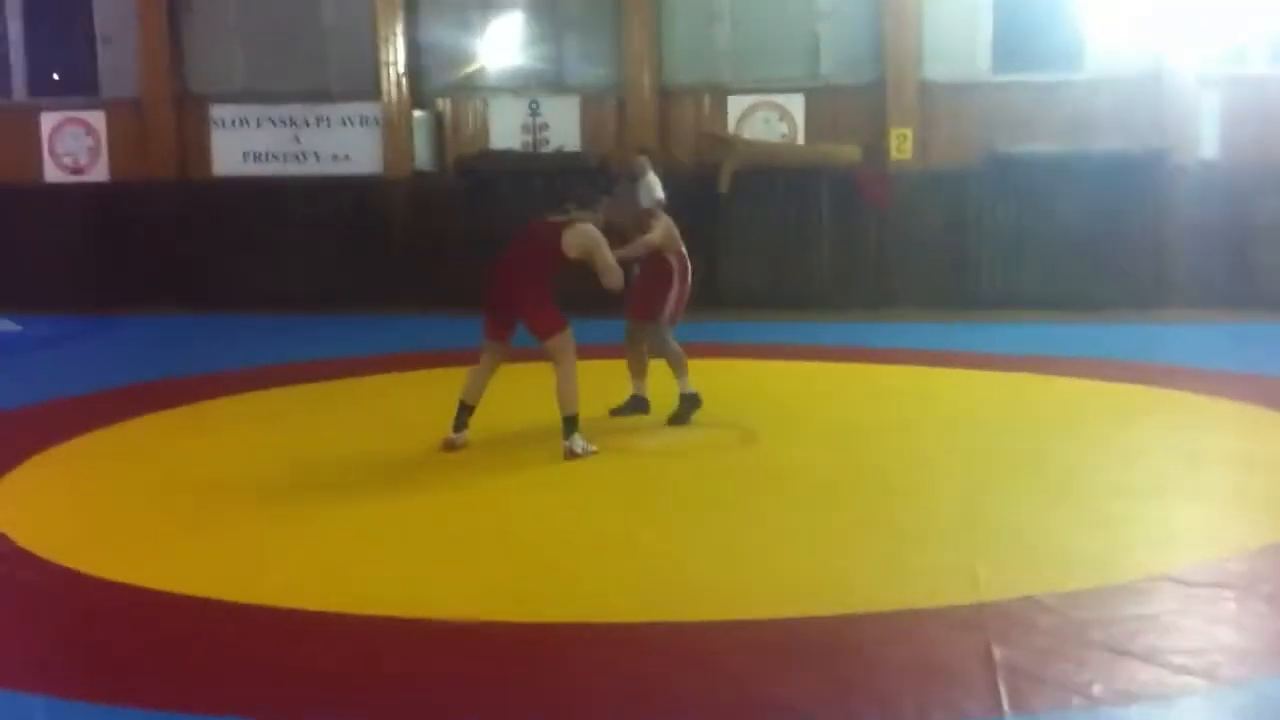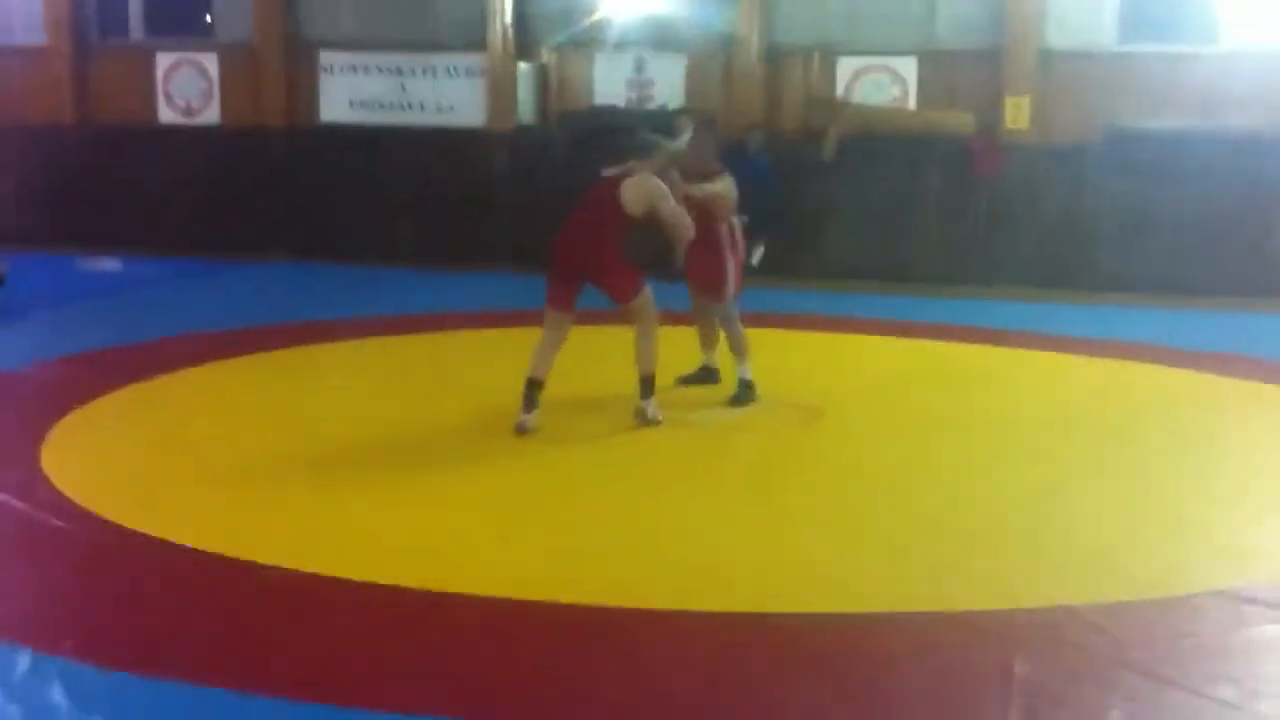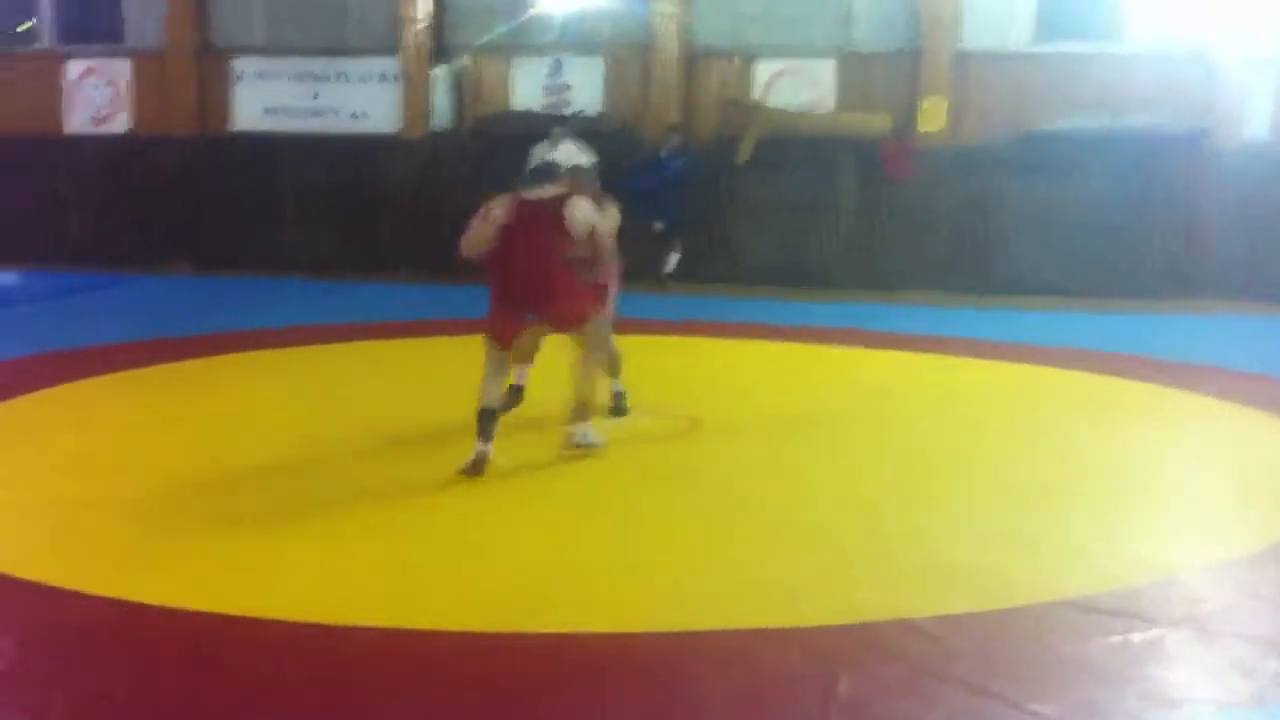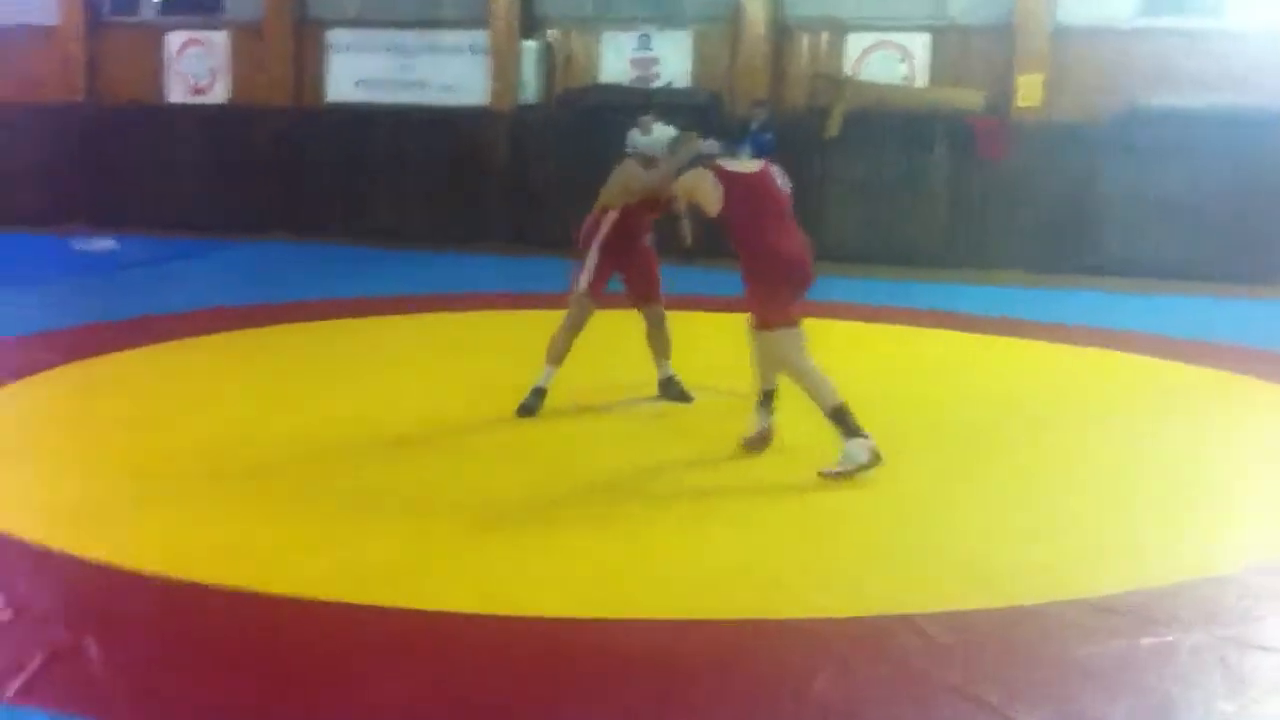
dt=0.7s
person 1, frame 1
left shoulder: (547, 223)
right shoulder: (590, 234)
right elbow: (615, 282)
right wrist: (607, 259)
left hip: (501, 285)
right hip: (531, 291)
left knee: (489, 359)
right knee: (565, 360)
left ankle: (457, 432)
right ankle: (572, 440)
person 1, frame 2
left shoulder: (604, 176)
right shoulder: (652, 186)
right elbow: (686, 235)
right wrist: (673, 207)
left hip: (566, 250)
right hip: (602, 254)
left knee: (552, 334)
right knee: (646, 317)
left ankle: (528, 413)
right ankle: (647, 402)
person 1, frame 3
left shoulder: (506, 203)
right shoulder: (581, 206)
left elbow: (469, 249)
right elbow: (605, 254)
left hip: (509, 285)
right hip: (555, 284)
left knee: (496, 365)
right knee: (597, 336)
left ankle: (483, 447)
right ankle: (580, 424)
person 1, frame 4
left shoulder: (697, 179)
right shoulder: (766, 168)
left elbow: (677, 200)
left hip: (768, 268)
right hip: (797, 257)
left knee: (797, 365)
right knee: (762, 332)
left ankle: (859, 444)
right ankle: (762, 423)
person 2, frame 1
left shoulder: (657, 222)
right shoulder: (637, 220)
left elbow: (648, 242)
left wrist: (615, 254)
left hip: (671, 277)
right hip: (649, 276)
left knee: (659, 335)
right knee: (634, 336)
left ankle: (688, 395)
right ankle: (639, 397)
person 2, frame 2
left shoulder: (723, 183)
right shoulder: (691, 175)
left elbow: (704, 193)
left wrist: (680, 189)
left hip: (723, 249)
right hip: (700, 247)
left knee: (726, 313)
right knee: (701, 309)
left ankle: (746, 381)
right ankle: (709, 367)
person 2, frame 3
left shoulder: (607, 210)
left elbow: (603, 231)
left hip: (597, 271)
right knee: (533, 324)
left ankle: (617, 392)
right ankle: (517, 386)
person 2, frame 4
left shoulder: (666, 178)
right shoulder: (631, 173)
right elbow: (653, 185)
right wrist: (684, 156)
left hip: (635, 244)
right hip: (603, 242)
left knee: (656, 314)
right knee: (577, 315)
left ankle: (667, 379)
right ankle: (540, 388)
